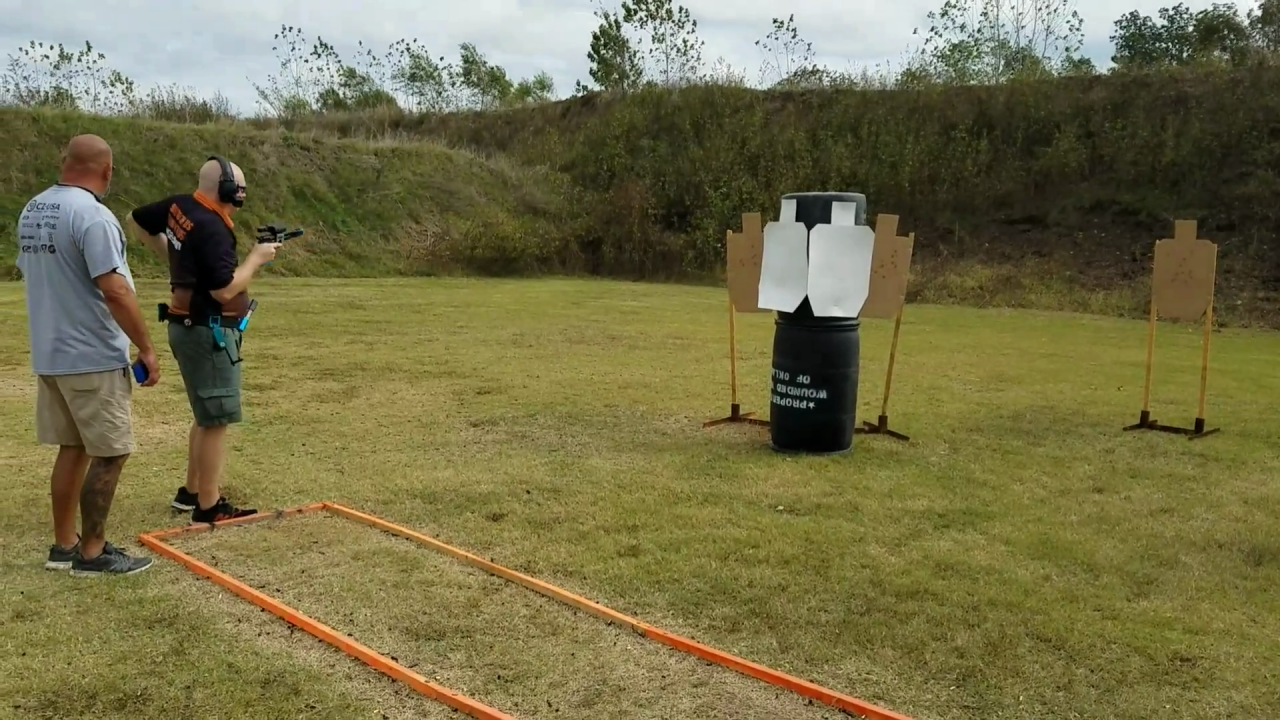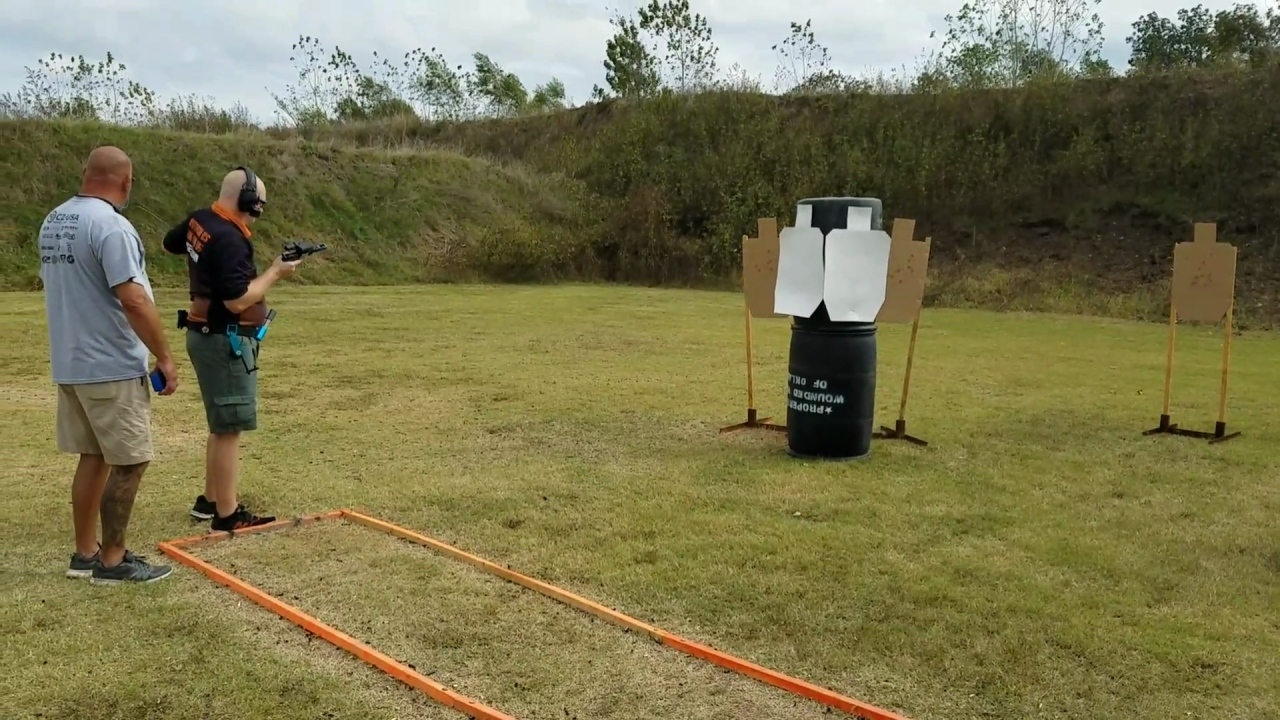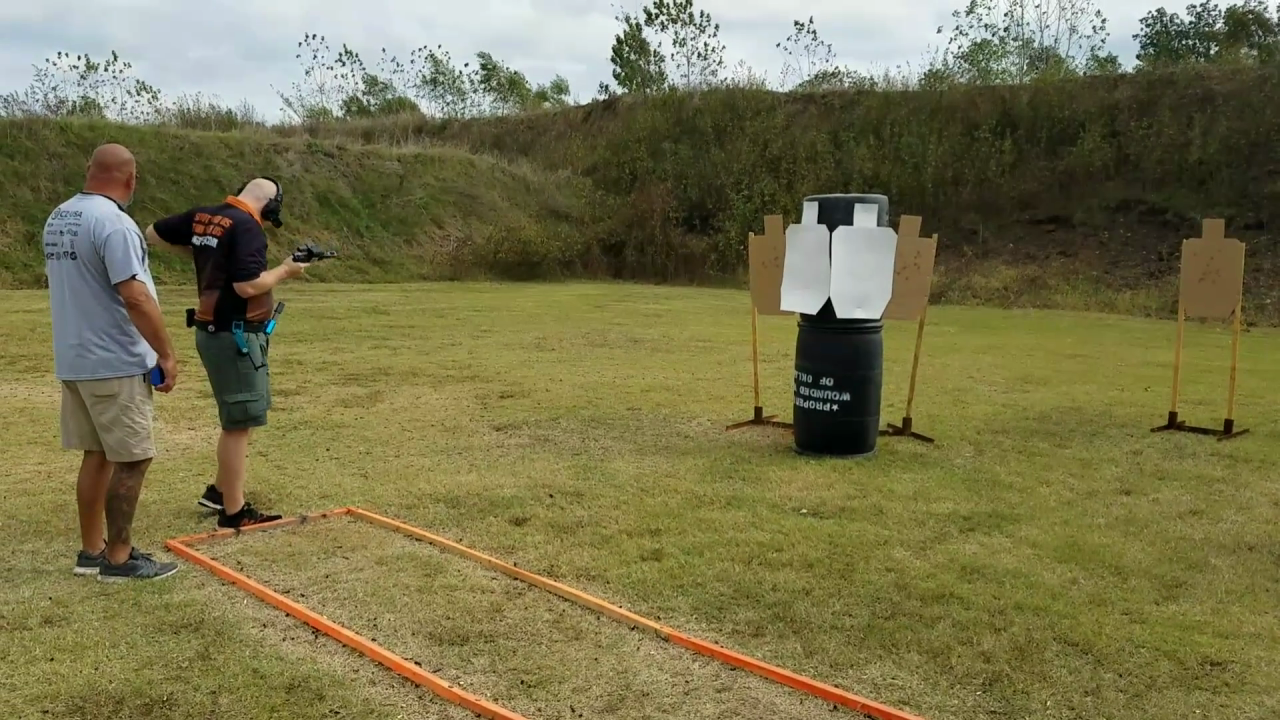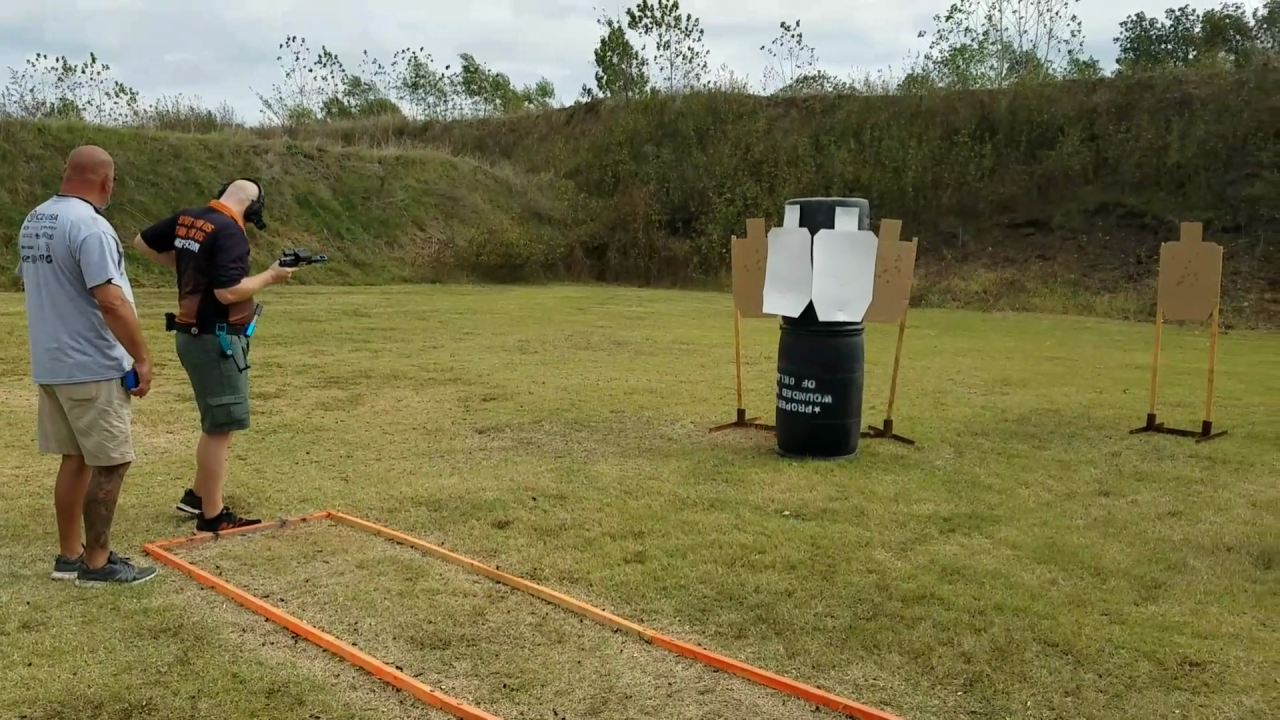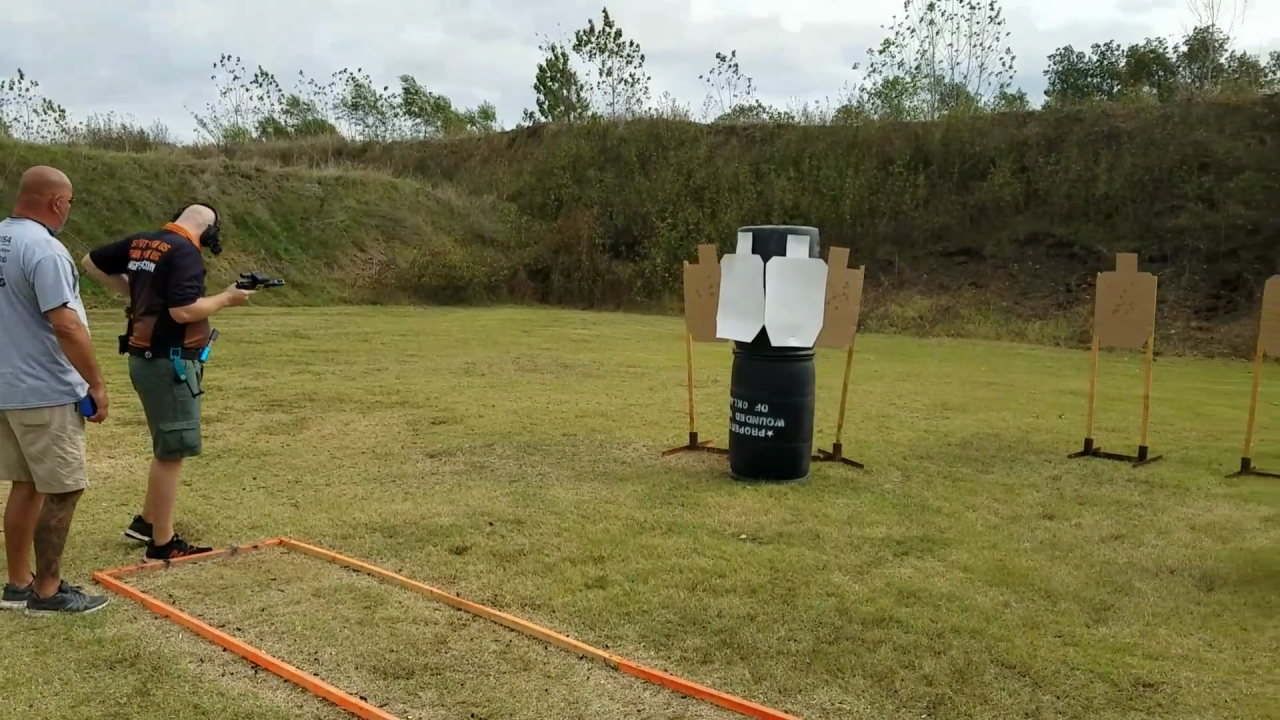
dt=0.7s
person 1, frame 1
left shoulder: (32, 210)
right shoulder: (92, 215)
right elbow: (115, 292)
right wrist: (146, 348)
left hip: (51, 355)
right hip: (93, 359)
left knee: (72, 449)
right knee: (109, 453)
left ankle: (64, 544)
right ankle: (92, 552)
person 1, frame 2
left shoulder: (53, 222)
right shoulder: (110, 225)
right elbow: (133, 301)
right wrist: (164, 358)
left hip: (71, 364)
right hip: (111, 367)
left knee: (93, 457)
right knee: (128, 461)
left ankle: (85, 553)
right ankle: (112, 560)
person 1, frame 3
left shoulder: (57, 218)
right shoulder: (113, 223)
right elbow: (136, 298)
right wrist: (166, 354)
left hip: (75, 361)
right hip: (114, 364)
left knee: (97, 455)
right knee: (131, 459)
left ankle: (92, 550)
right ankle: (118, 557)
person 1, frame 4
left shoulder: (34, 221)
right shoulder: (89, 225)
right elbow: (111, 302)
right wrist: (141, 358)
left hip: (52, 364)
right hip: (92, 368)
left knee: (75, 459)
right knee: (109, 463)
left ankle: (70, 554)
right ankle: (97, 562)
person 1, frame 5
right shoulder: (43, 248)
right elbow: (66, 326)
right wrist: (96, 384)
right hip: (45, 394)
right knee: (62, 490)
right ankle: (47, 591)
person 2, frame 1
left shoulder: (180, 207)
right shoulder: (212, 229)
left elbow: (138, 219)
right elbow: (224, 290)
right wrist: (256, 258)
left hip: (189, 326)
right hip: (207, 331)
left knee: (207, 415)
right knee: (217, 419)
left ankle: (191, 491)
right ankle: (208, 505)
person 2, frame 2
left shoulder: (200, 220)
right shoulder: (228, 239)
left elbow: (169, 244)
right elbow: (237, 301)
right wrist: (274, 273)
left hip: (207, 335)
right hip: (224, 340)
left knee: (222, 424)
right knee: (230, 428)
left ankle: (210, 500)
right ankle: (227, 514)
person 2, frame 3
left shoulder: (202, 217)
right shoulder: (247, 226)
left elbow: (153, 233)
right elbow: (247, 286)
right wrist: (285, 270)
left hip: (218, 331)
right hip: (234, 335)
left knee: (240, 418)
right knee: (240, 423)
left ankle: (219, 491)
right ankle: (233, 511)
person 2, frame 4
left shoulder: (186, 219)
right shoulder: (229, 231)
left elbow: (142, 243)
right elbow: (228, 292)
right wrist: (270, 276)
left hip: (194, 334)
right hip: (215, 338)
left knee: (217, 422)
right knee: (221, 426)
left ankle: (197, 496)
right ankle: (213, 516)
person 2, frame 5
left shoulder: (139, 243)
right shoulder: (185, 252)
left elbow: (90, 262)
right elbow: (183, 311)
right wrist: (227, 298)
left hip: (146, 357)
right hip: (168, 361)
left knee: (169, 447)
right knee: (172, 452)
left ankle: (146, 522)
right ankle: (162, 542)
